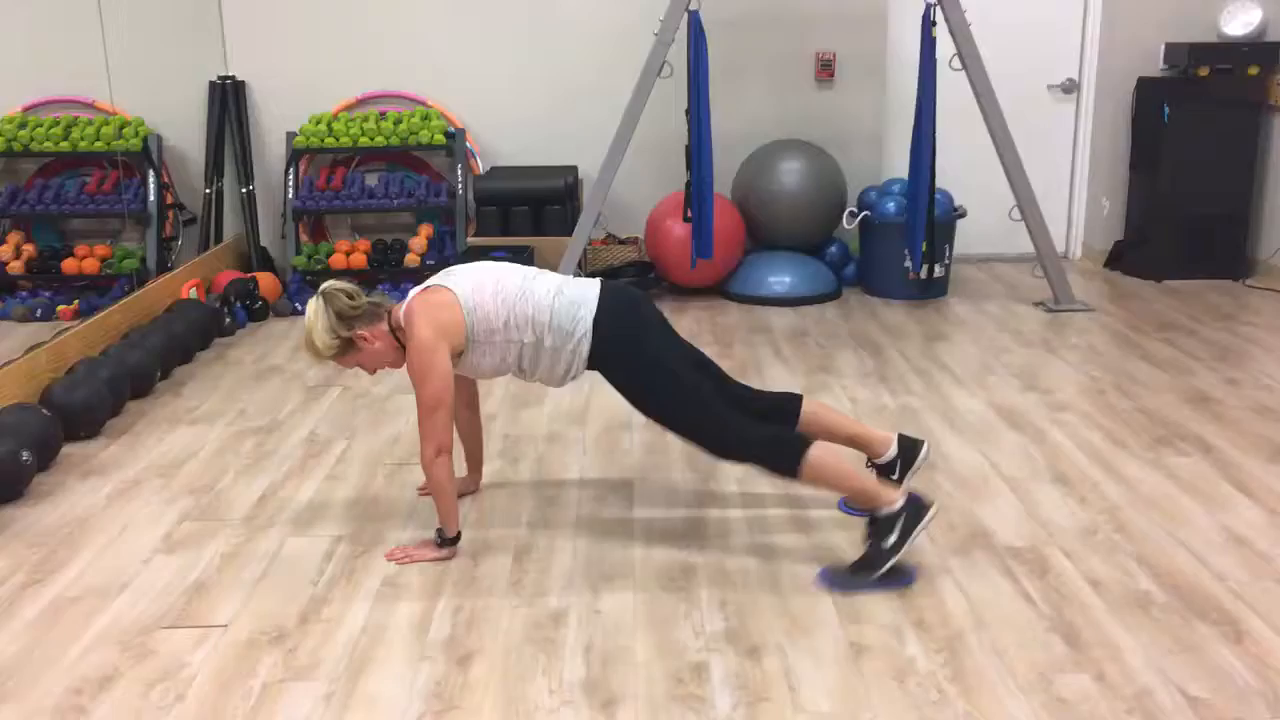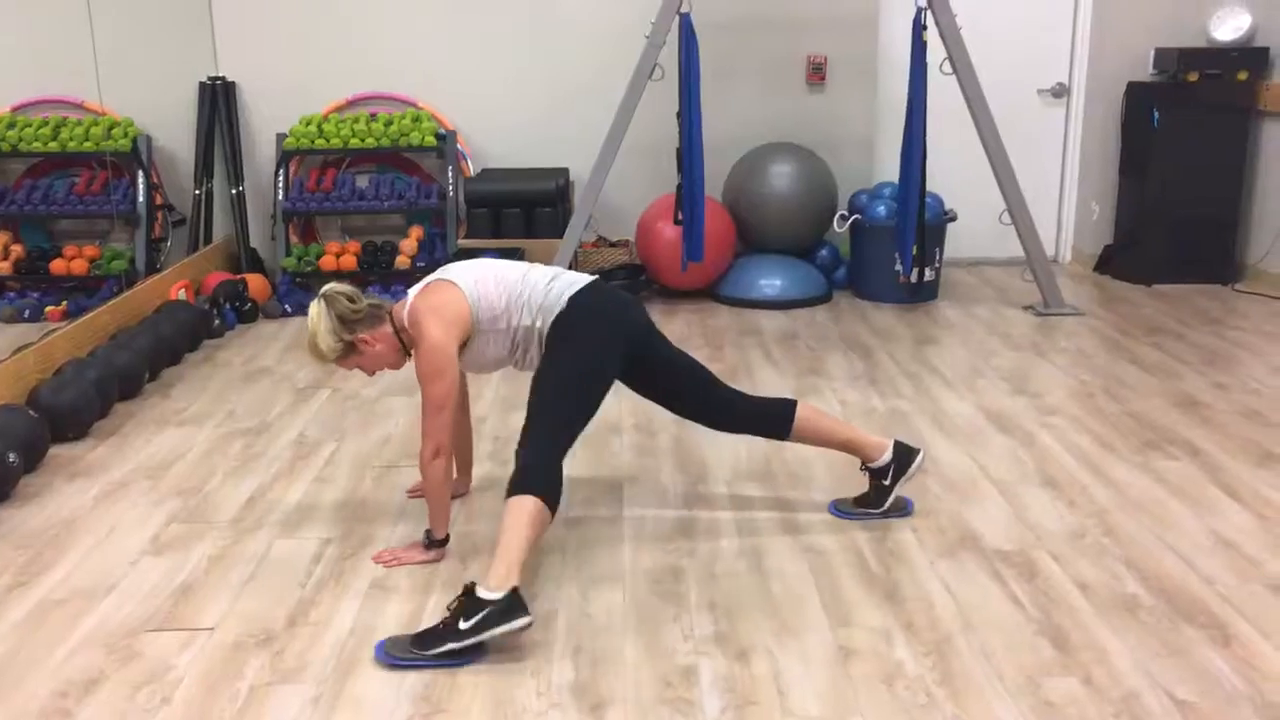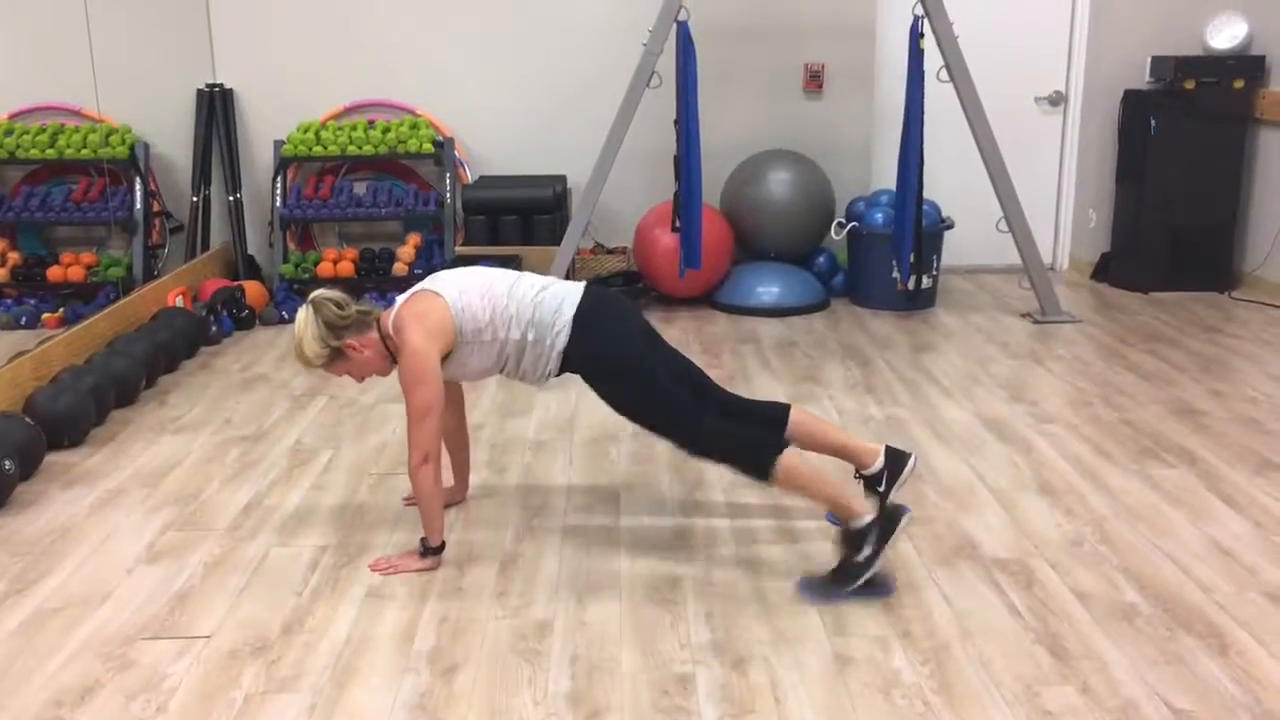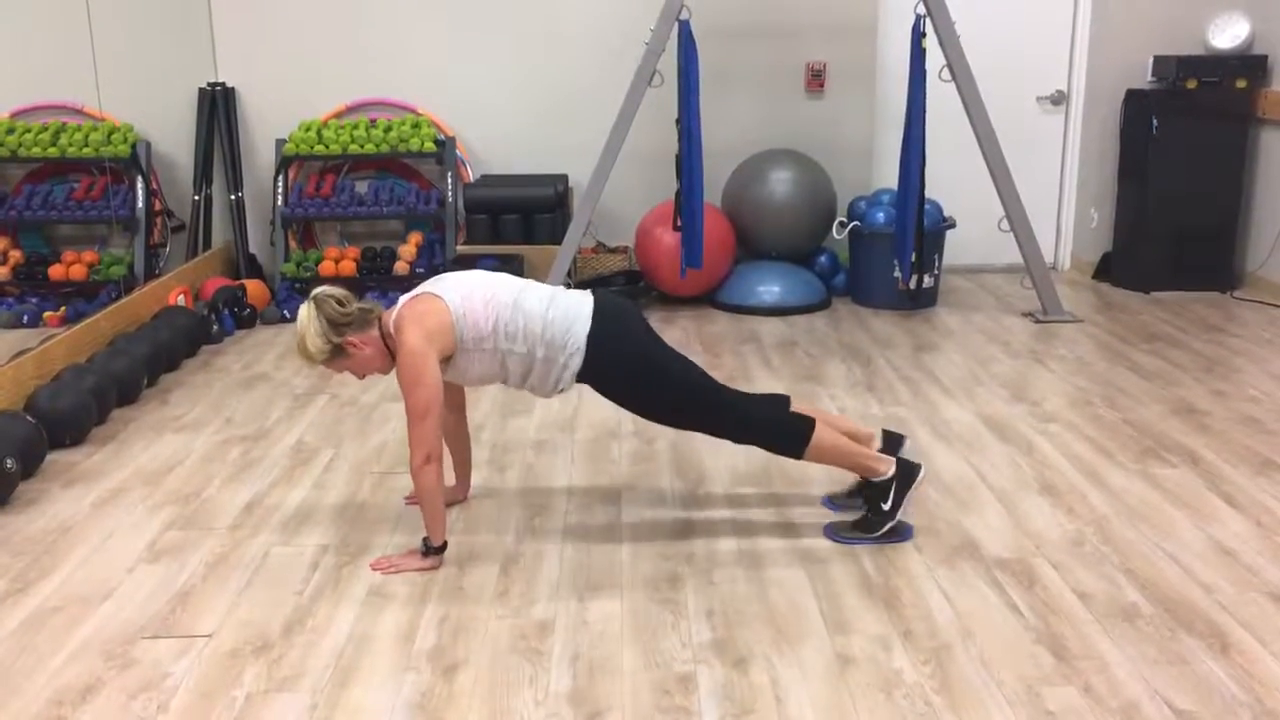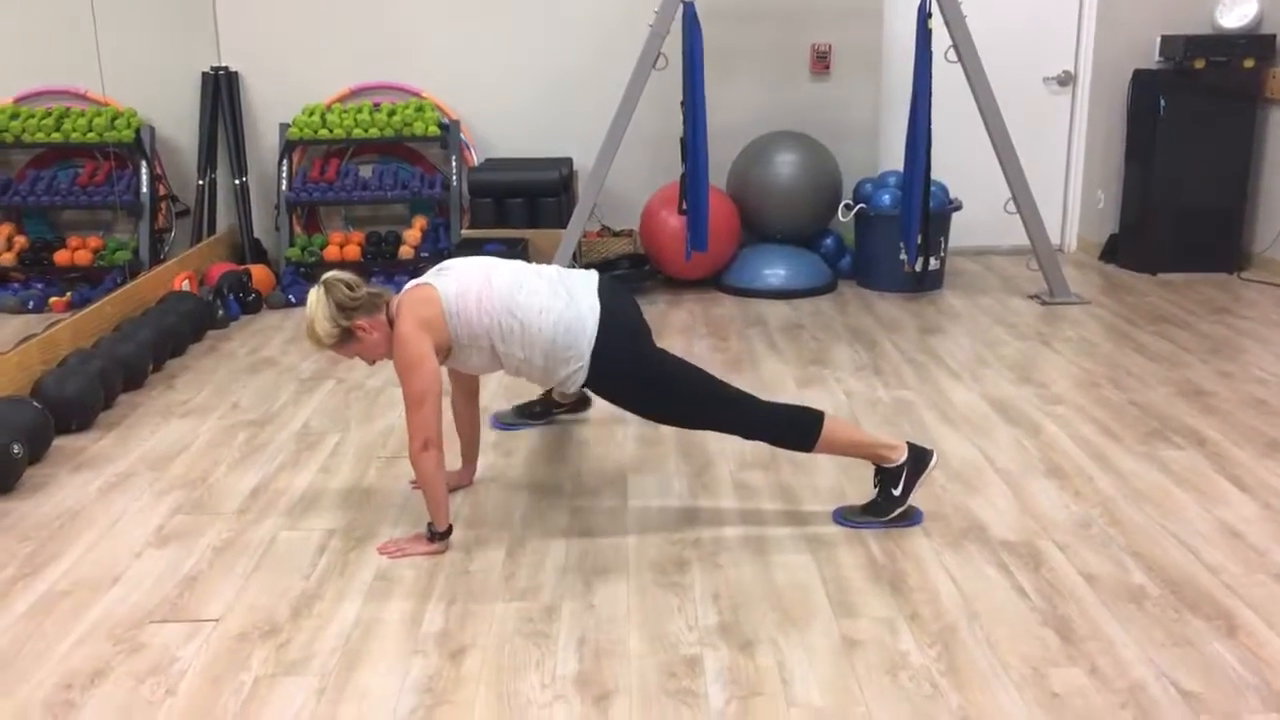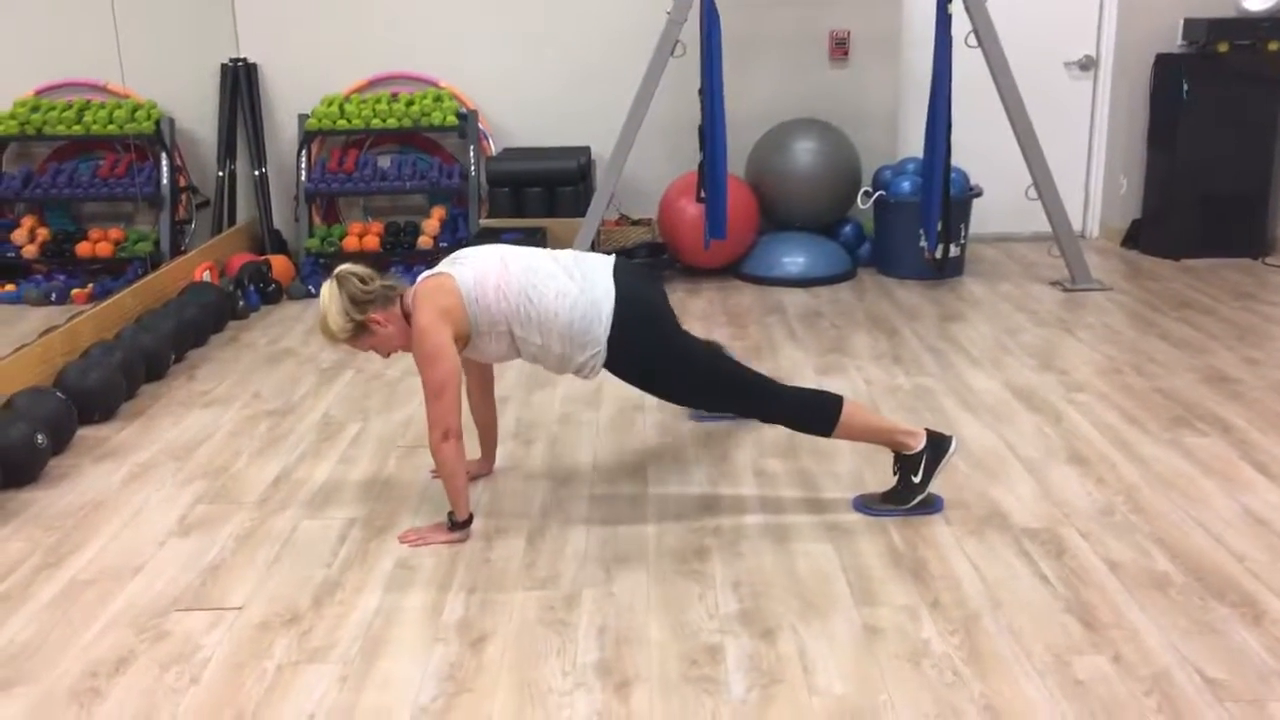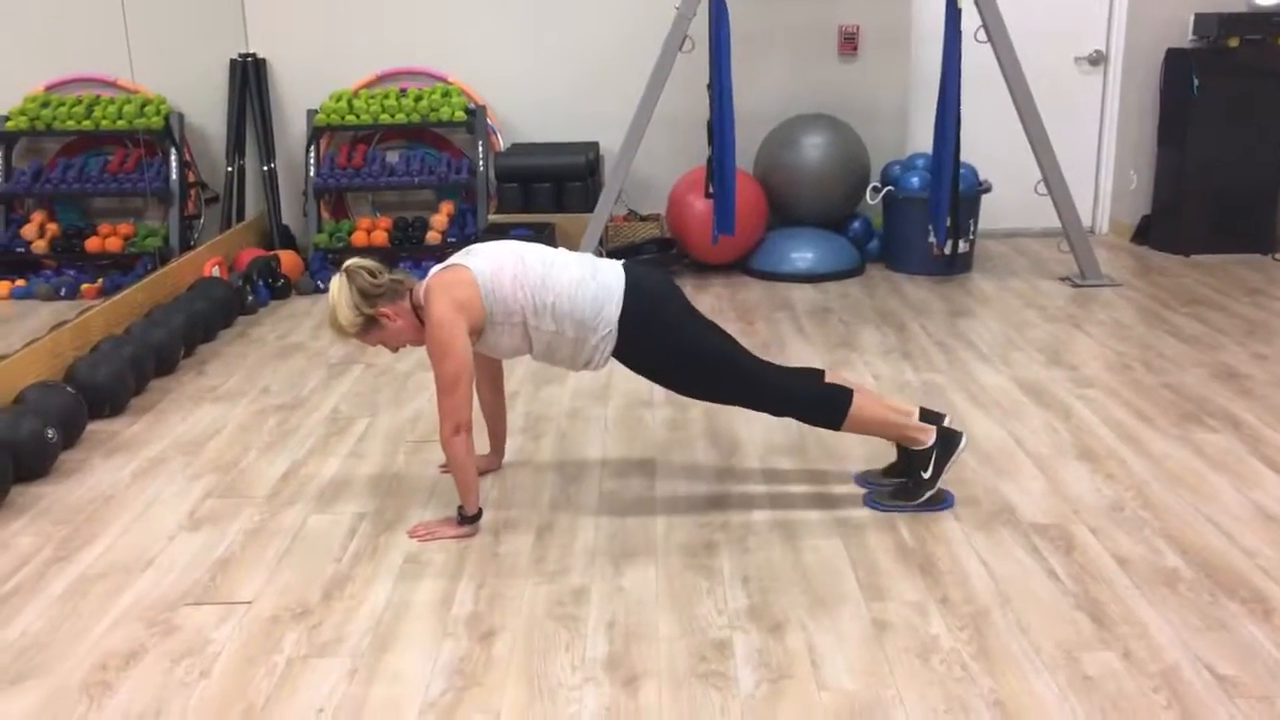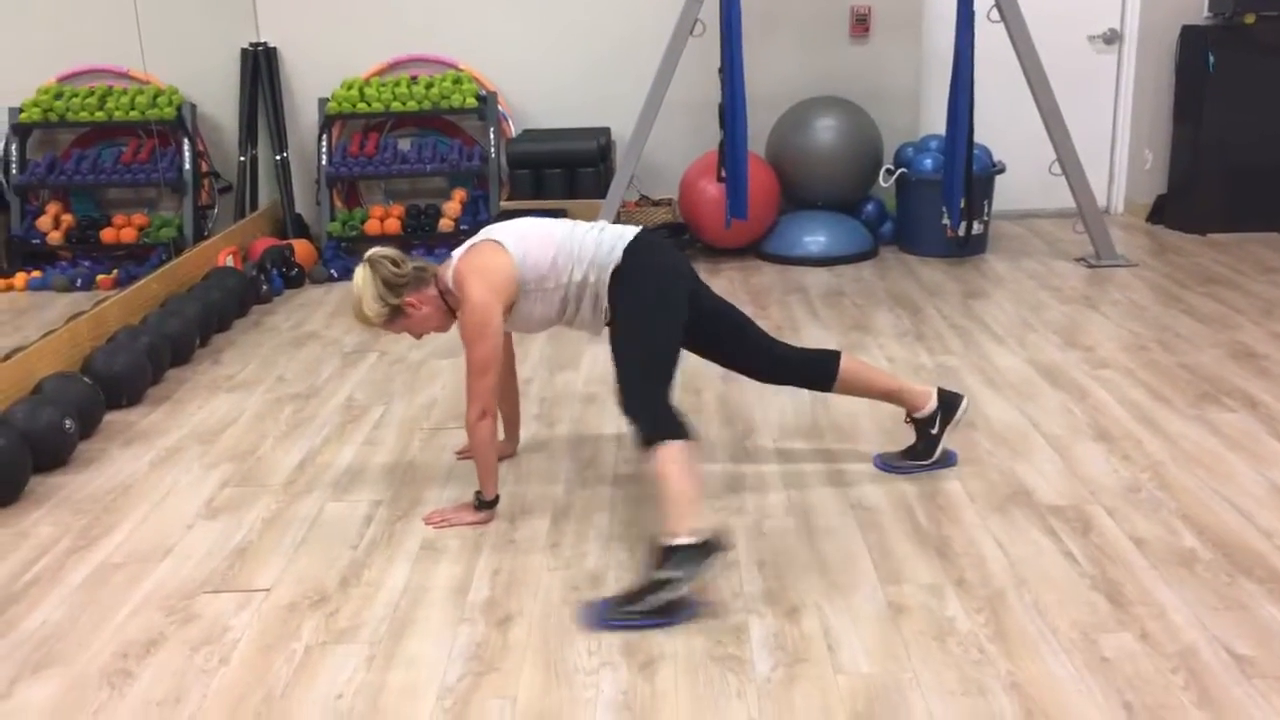
dt=0.5s
person 1, frame 1
left shoulder: (420, 330)
right shoulder: (430, 310)
left elbow: (434, 447)
right elbow: (464, 399)
left wrist: (444, 539)
right wrist: (472, 476)
left hip: (609, 329)
right hip: (610, 316)
left knee: (724, 430)
right knee: (738, 403)
left ankle: (892, 503)
right ankle: (889, 450)
person 1, frame 2
left shoulder: (430, 327)
right shoulder: (418, 313)
left elbow: (434, 444)
right elbow: (457, 405)
left wrist: (435, 539)
right wrist: (460, 481)
left hip: (585, 319)
right hip: (601, 315)
left knee: (537, 454)
right knee: (726, 408)
left ankle: (494, 597)
right ankle: (882, 455)
person 1, frame 3
left shoulder: (413, 334)
right shoulder: (415, 318)
left elbow: (422, 455)
right elbow: (451, 407)
left wrist: (431, 547)
right wrist: (460, 487)
left hip: (589, 331)
right hip: (593, 318)
left knee: (703, 430)
right knee: (721, 410)
left ankle: (865, 515)
right ankle: (877, 461)
person 1, frame 4
left shoulder: (412, 336)
right shoulder: (419, 316)
left elbow: (423, 453)
right elbow: (453, 409)
left wrist: (432, 548)
right wrist: (461, 485)
left hip: (598, 345)
right hip: (596, 323)
left knee: (728, 417)
right knee: (727, 406)
left ankle: (882, 470)
right ankle: (873, 439)
person 1, frame 5
left shoulder: (410, 327)
right shoulder: (428, 298)
left elbow: (424, 442)
right elbow: (464, 382)
left wrist: (437, 532)
right wrist: (466, 471)
left hip: (599, 344)
right hip: (598, 302)
left knee: (734, 414)
left ankle: (896, 457)
right ankle: (564, 393)
person 1, frame 6
left shoulder: (427, 318)
right shoulder: (445, 290)
left elbow: (443, 431)
right elbow: (479, 375)
left wrist: (458, 520)
right wrist: (486, 459)
left hip: (616, 326)
right hip: (615, 283)
left knee: (755, 396)
left ankle: (914, 442)
person 1, frame 7
left shoulder: (441, 308)
right shoulder: (455, 287)
left elbow: (454, 425)
right elbow: (488, 372)
left wrist: (467, 515)
right wrist: (496, 454)
left hip: (630, 318)
right hip: (631, 293)
left knee: (764, 391)
right knee: (762, 377)
left ankle: (925, 439)
right ankle: (913, 415)
person 1, frame 8
left shoulder: (474, 287)
right shoulder: (465, 274)
left elbow: (480, 406)
right elbow: (502, 366)
left wrist: (484, 499)
right wrist: (509, 440)
left hip: (639, 271)
right hip: (644, 270)
left knee: (644, 405)
right knee: (773, 361)
left ankle: (686, 542)
right ankle: (927, 402)
